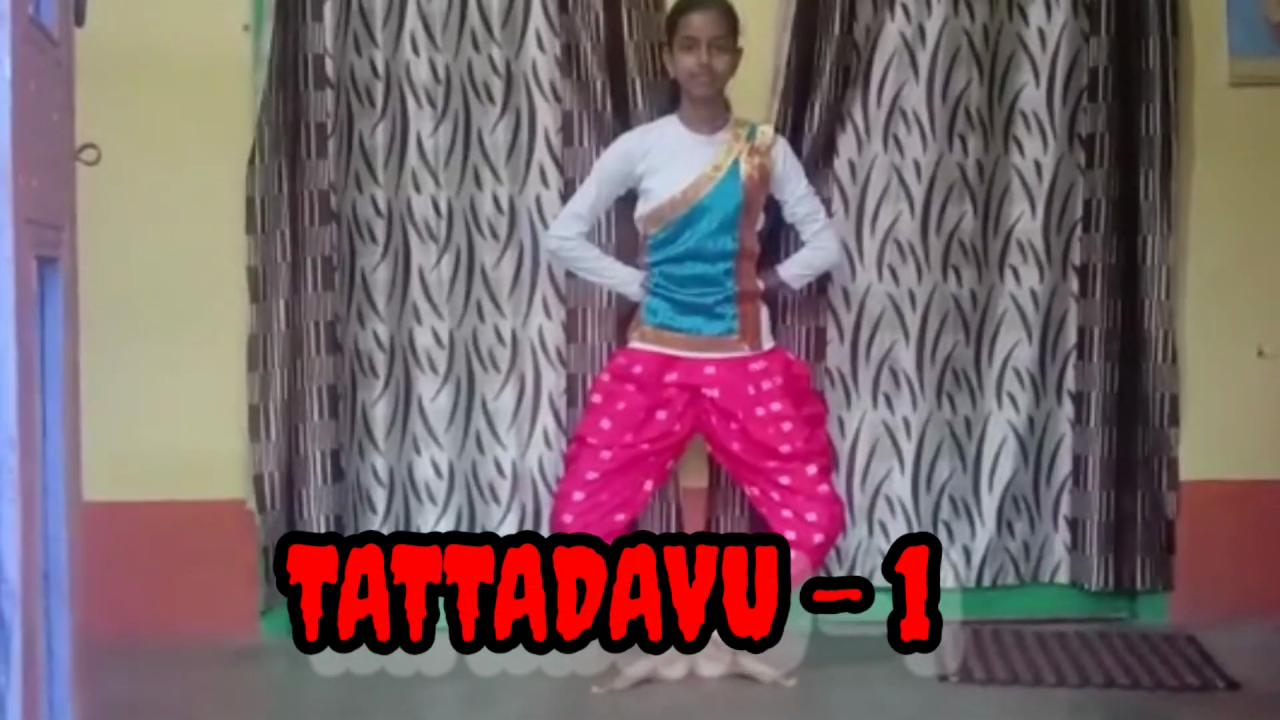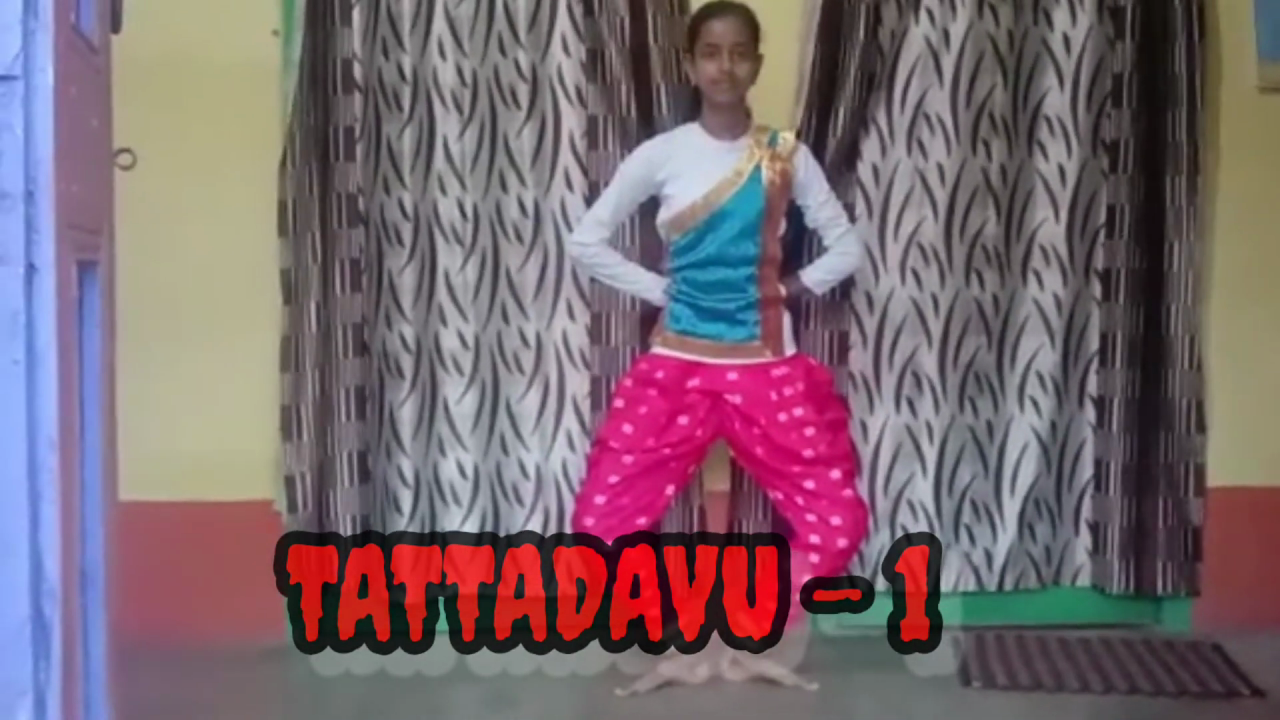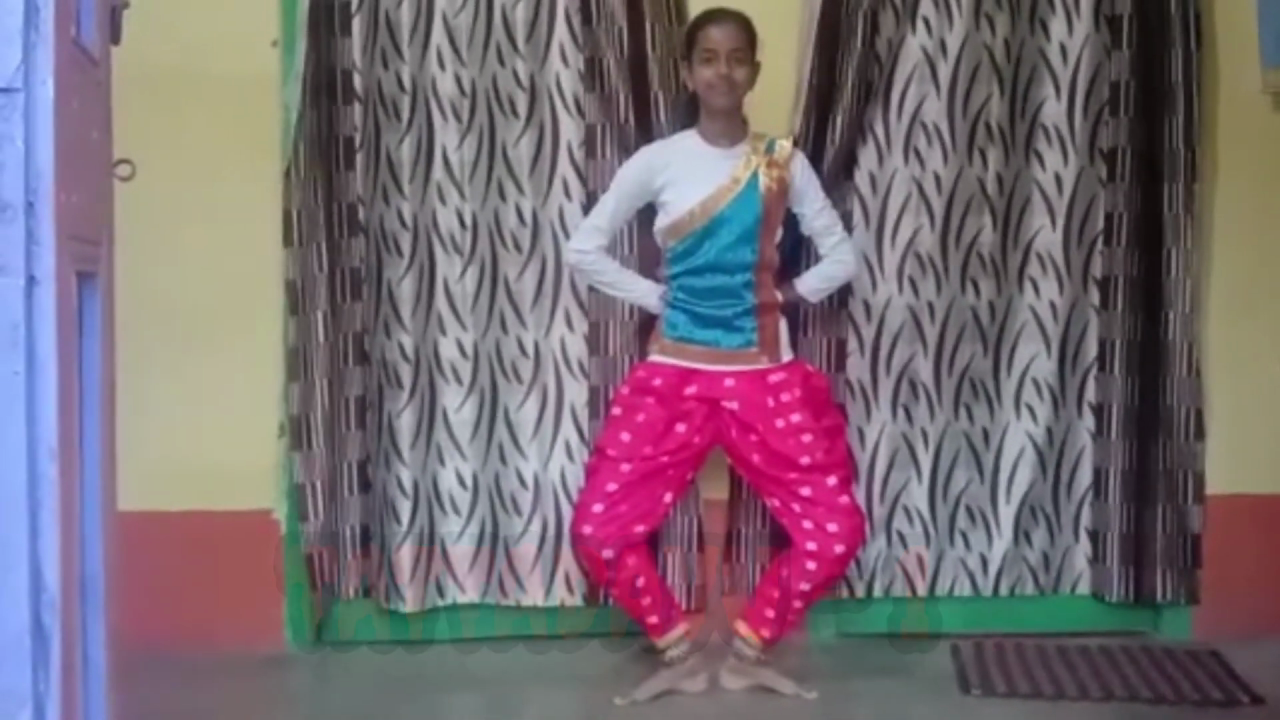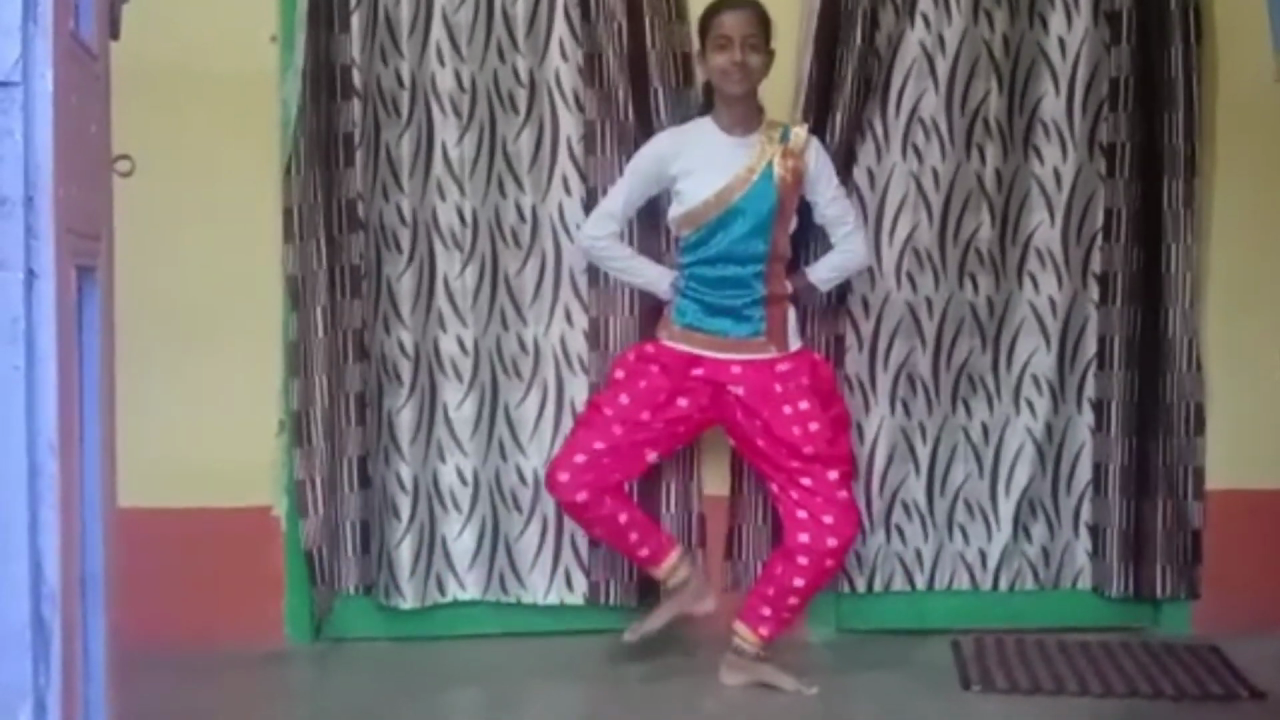
dt=0.7s
person 1, frame 1
left shoulder: (766, 149)
right shoulder: (639, 147)
left elbow: (825, 243)
right elbow: (563, 236)
left wrist: (767, 282)
right wrist: (638, 283)
left hip: (745, 361)
right hip: (655, 360)
left knee: (815, 515)
right knee: (580, 518)
person 1, frame 2
left shoulder: (787, 156)
right shoulder: (660, 155)
left elbow: (847, 248)
right elbow: (585, 242)
left wrist: (789, 287)
right wrist: (661, 290)
left hip: (767, 369)
right hip: (677, 367)
left knee: (837, 522)
right knee: (601, 523)
person 1, frame 3
left shoulder: (784, 163)
right shoulder: (656, 162)
left elbow: (841, 256)
right elbow: (583, 251)
left wrist: (785, 294)
right wrist: (656, 296)
left hip: (764, 375)
right hip: (674, 374)
left knee: (835, 530)
right knee: (598, 529)
left ankle: (747, 649)
right ankle: (679, 652)
person 1, frame 4
left shoulder: (799, 150)
right shoulder: (671, 149)
left elbow: (853, 246)
right elbow: (595, 236)
left wrist: (799, 283)
right wrist: (667, 282)
left hip: (773, 363)
right hip: (681, 355)
left knee: (830, 523)
right knee: (575, 477)
left ankle: (746, 648)
right ankle: (683, 580)
